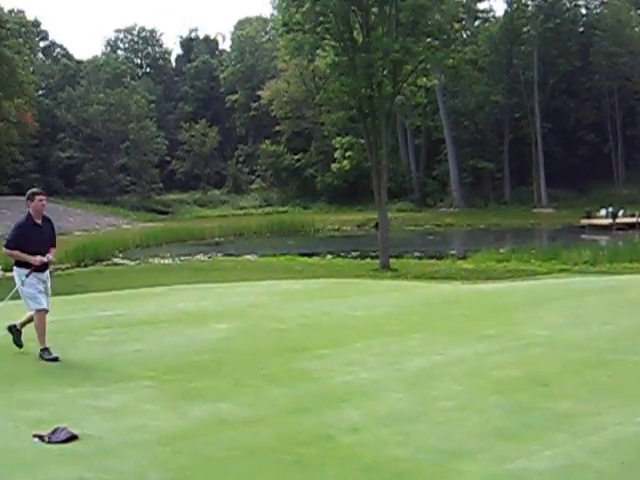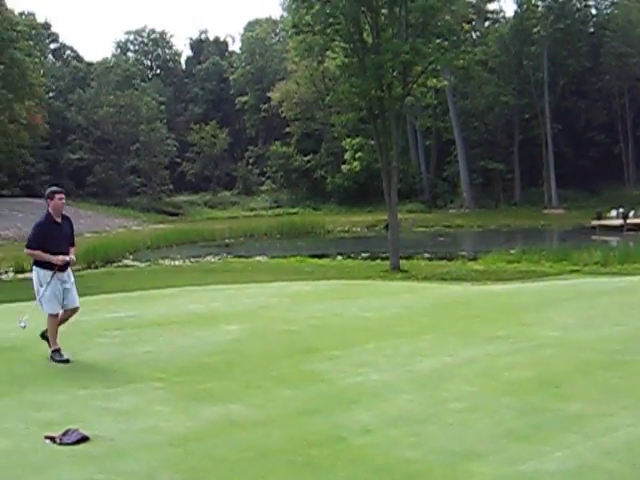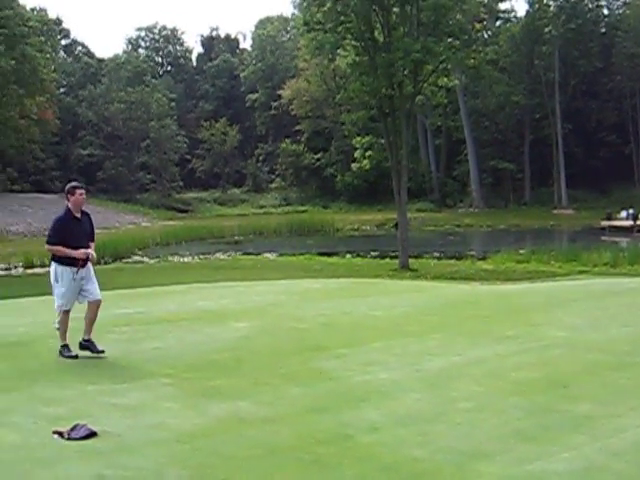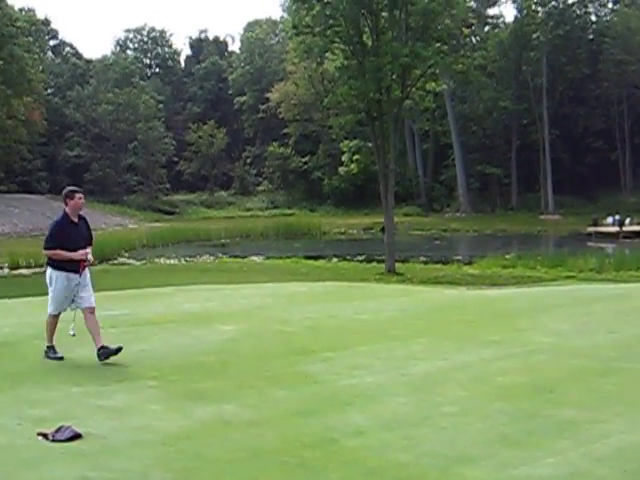
dt=0.1s
person 1, frame 1
left shoulder: (48, 222)
right shoulder: (22, 225)
left elbow: (52, 246)
right elbow: (8, 250)
left wrist: (50, 255)
right wrist: (32, 259)
left hip: (44, 272)
right hip: (27, 274)
left knee: (43, 309)
right knee: (40, 309)
left ankle: (17, 327)
right ankle: (43, 348)
person 1, frame 2
left shoulder: (67, 221)
right shoulder: (41, 225)
right elbow: (29, 250)
left wrist: (71, 256)
right wrist: (53, 258)
left hip: (64, 272)
right hip: (45, 273)
left knee: (73, 307)
right knee: (53, 311)
left ankle: (48, 333)
right ankle: (55, 350)
person 1, frame 3
left shoulder: (86, 217)
right shoulder: (61, 220)
right elbow: (50, 246)
left wrist: (91, 251)
right wrist: (74, 253)
left hip: (84, 268)
right hip: (64, 269)
left knee: (95, 300)
right knee: (65, 307)
left ankle: (86, 339)
right ankle: (64, 345)
person 1, frame 4
left shoulder: (84, 222)
right shoulder: (59, 225)
right elbow: (48, 251)
left wrist: (88, 256)
right wrist: (74, 255)
left hip: (81, 273)
right hip: (61, 274)
left knee: (89, 309)
right knee: (56, 311)
left ankle: (101, 348)
right ankle: (50, 347)
